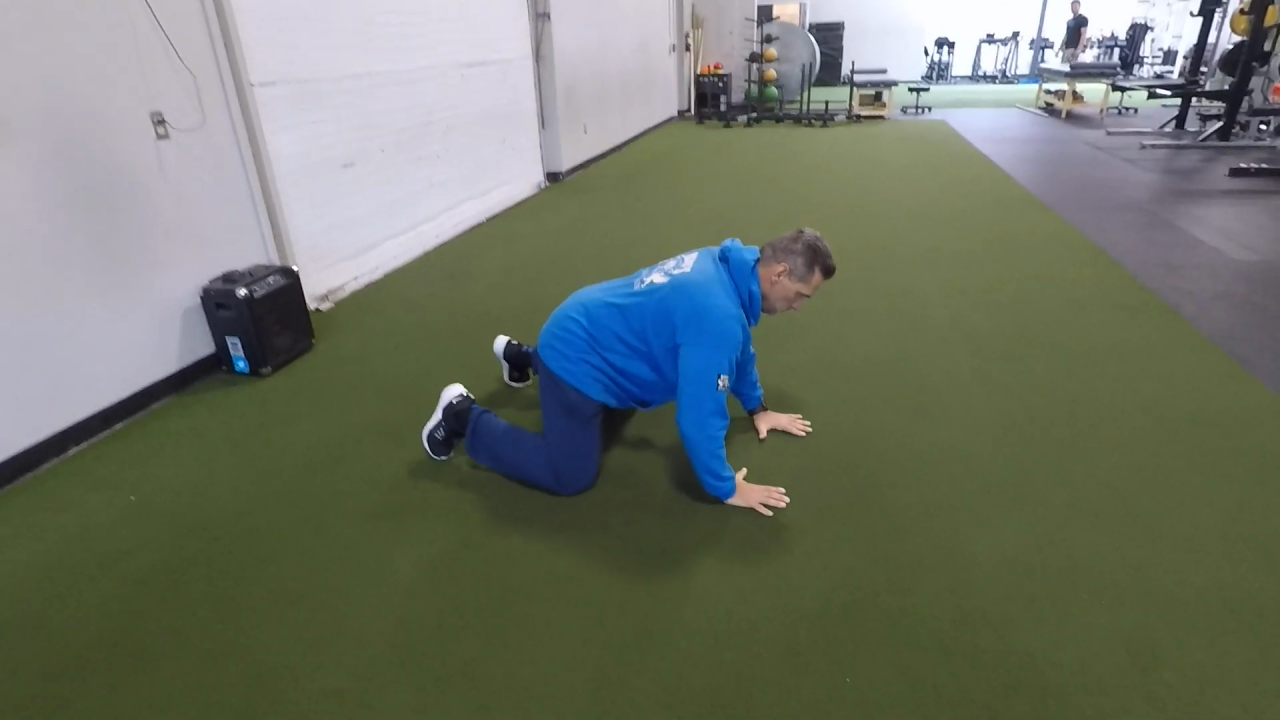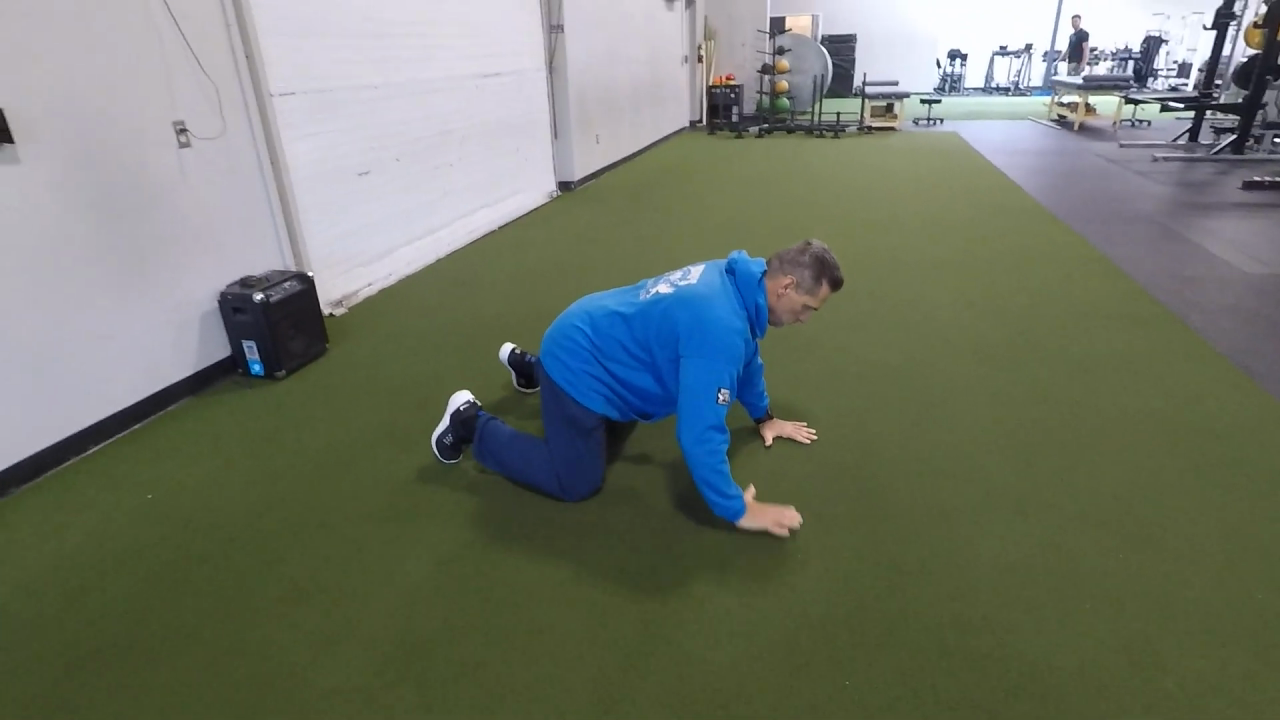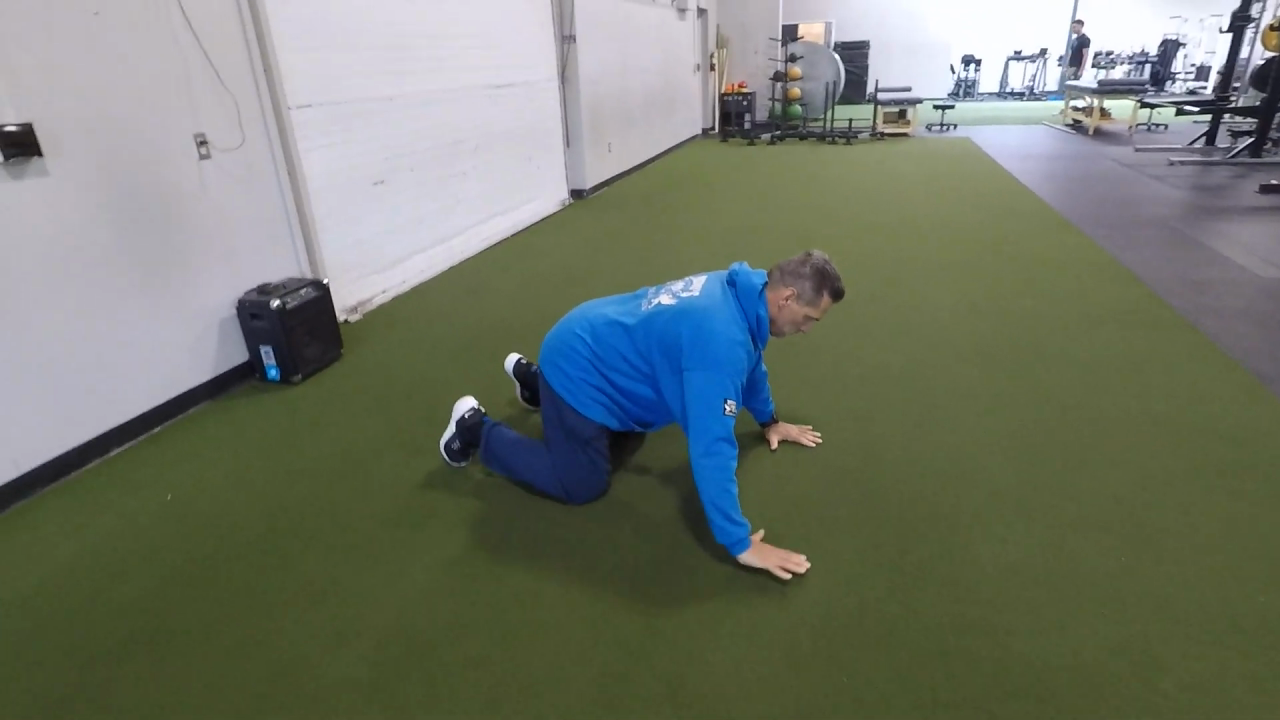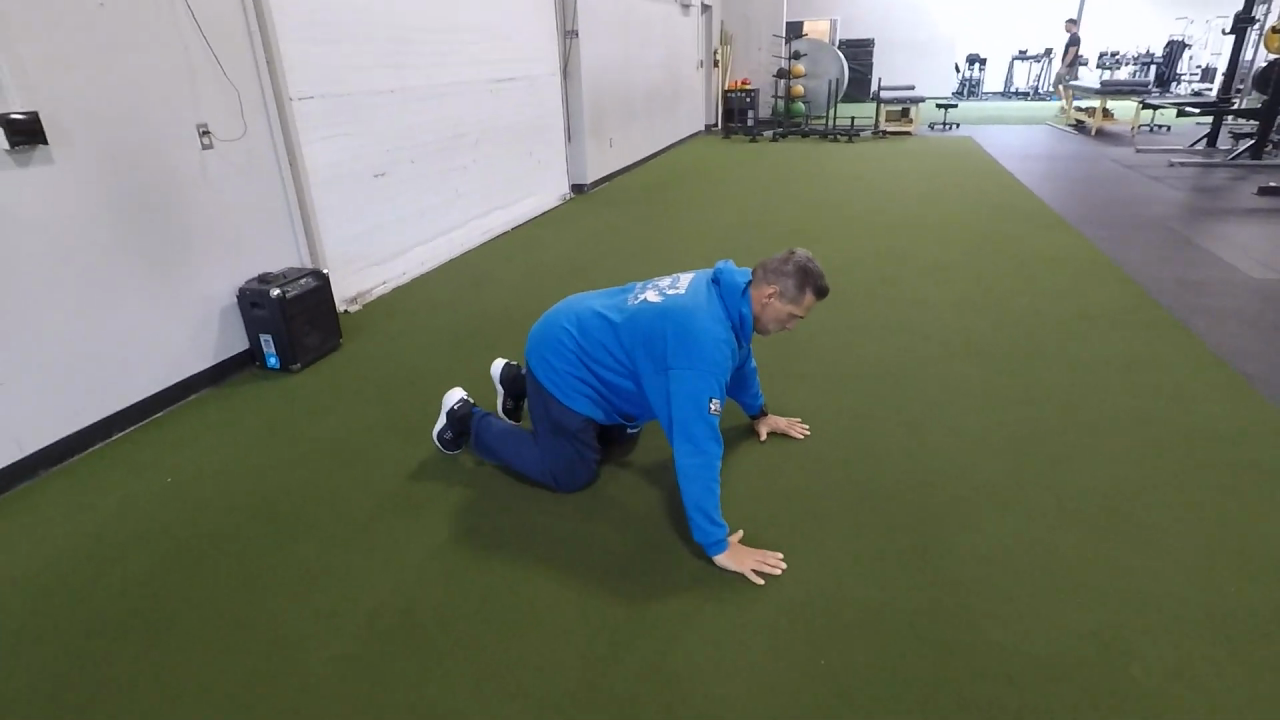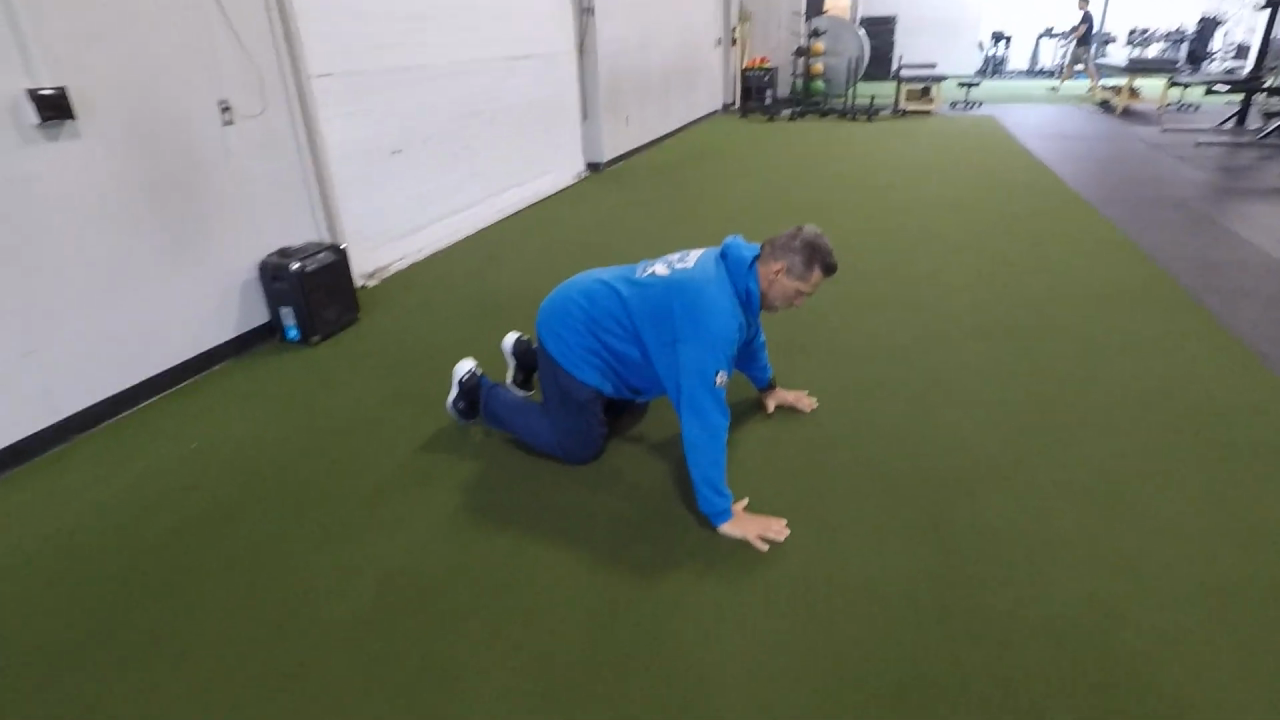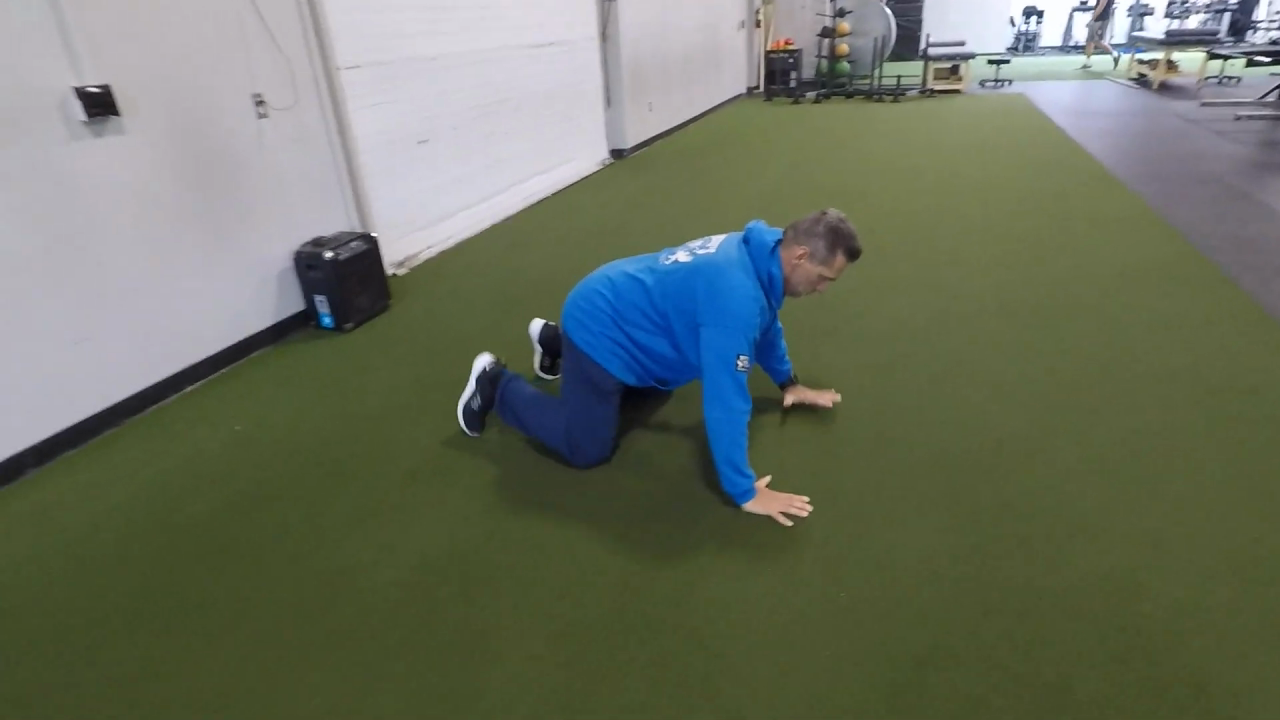
dt=0.2s
person 1, frame 1
left shoulder: (730, 267)
right shoulder: (717, 315)
left elbow: (738, 350)
right elbow: (700, 417)
left wrist: (756, 408)
right wrist: (726, 488)
left hip: (585, 329)
right hip: (577, 356)
left knee: (622, 404)
right knee: (571, 476)
left ankle: (523, 356)
right ankle: (463, 417)
person 1, frame 2
left shoulder: (738, 280)
right shoulder: (721, 326)
left elbow: (746, 357)
right elbow: (700, 434)
left wrist: (763, 416)
right wrist: (737, 510)
left hip: (590, 336)
right hip: (579, 364)
left knee: (621, 420)
right knee: (577, 483)
left ankle: (528, 365)
right ankle: (471, 423)
person 1, frame 3
left shoulder: (741, 291)
right shoulder: (721, 338)
left elbow: (749, 364)
right elbow: (712, 448)
left wrist: (769, 420)
right wrist: (740, 544)
left hip: (588, 339)
right hip: (578, 370)
left knee: (627, 434)
right knee: (583, 486)
left ankle: (533, 377)
right ankle: (477, 429)
person 1, frame 4
left shoulder: (727, 290)
right shoulder: (706, 337)
left elbow: (738, 357)
right elbow: (697, 448)
left wrist: (759, 412)
right wrist: (717, 544)
left hip: (577, 333)
right hip: (563, 361)
left knee: (620, 438)
right knee: (573, 474)
left ankle: (519, 382)
right ankle: (468, 418)
person 1, frame 5
left shoulder: (736, 267)
right shoulder: (714, 312)
left elbow: (747, 332)
right elbow: (704, 420)
left wrist: (767, 386)
right wrist: (721, 514)
left hip: (593, 313)
right hip: (573, 334)
left knee: (628, 406)
right knee: (580, 446)
left ankle: (529, 356)
right ankle: (477, 389)
person 1, frame 6
left shoulder: (757, 254)
right shoulder: (736, 296)
left elbow: (765, 324)
right elbow: (726, 402)
left wrist: (788, 383)
right wrist: (745, 492)
left hip: (619, 306)
right hip: (599, 329)
left knee: (650, 392)
right knee: (588, 448)
left ankle: (556, 341)
right ankle: (496, 385)
